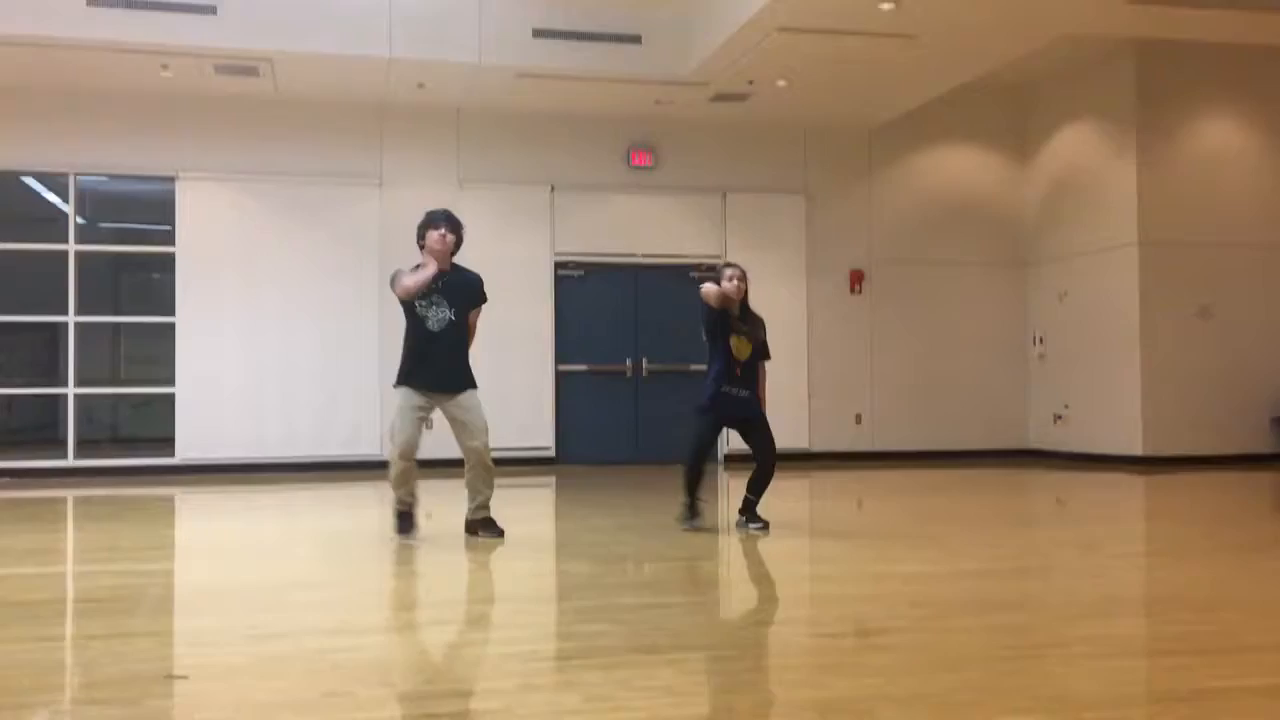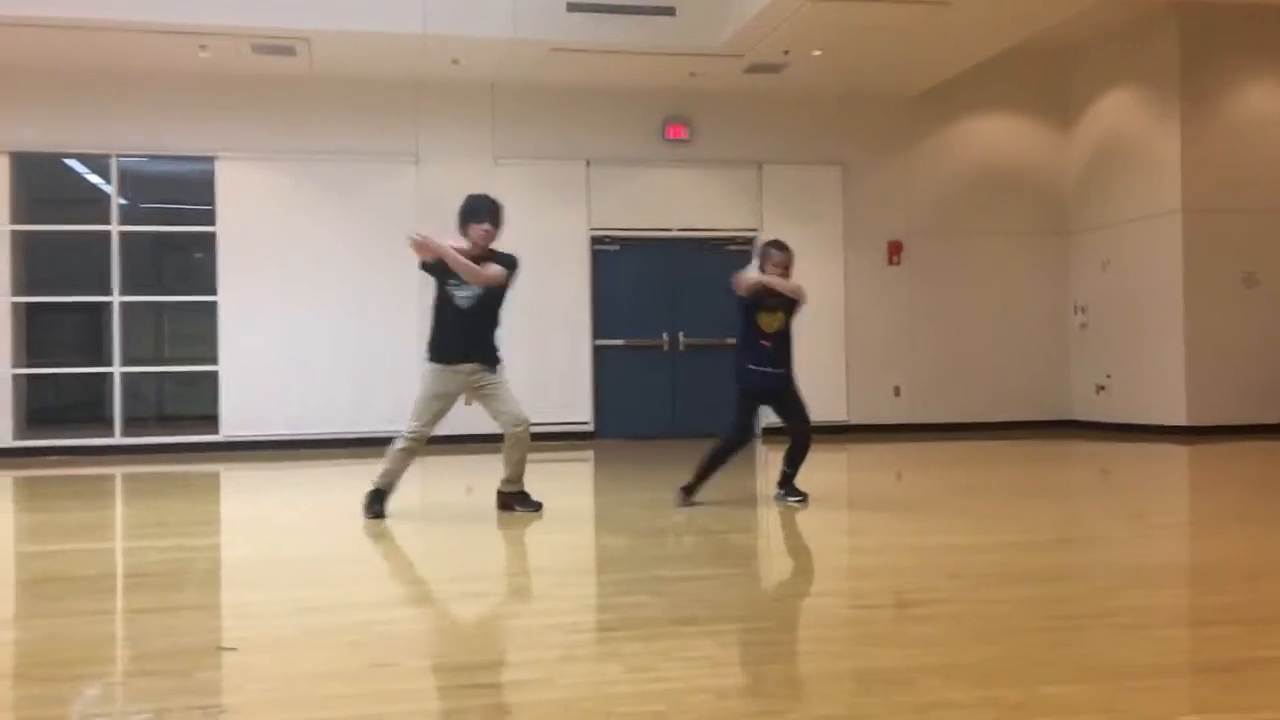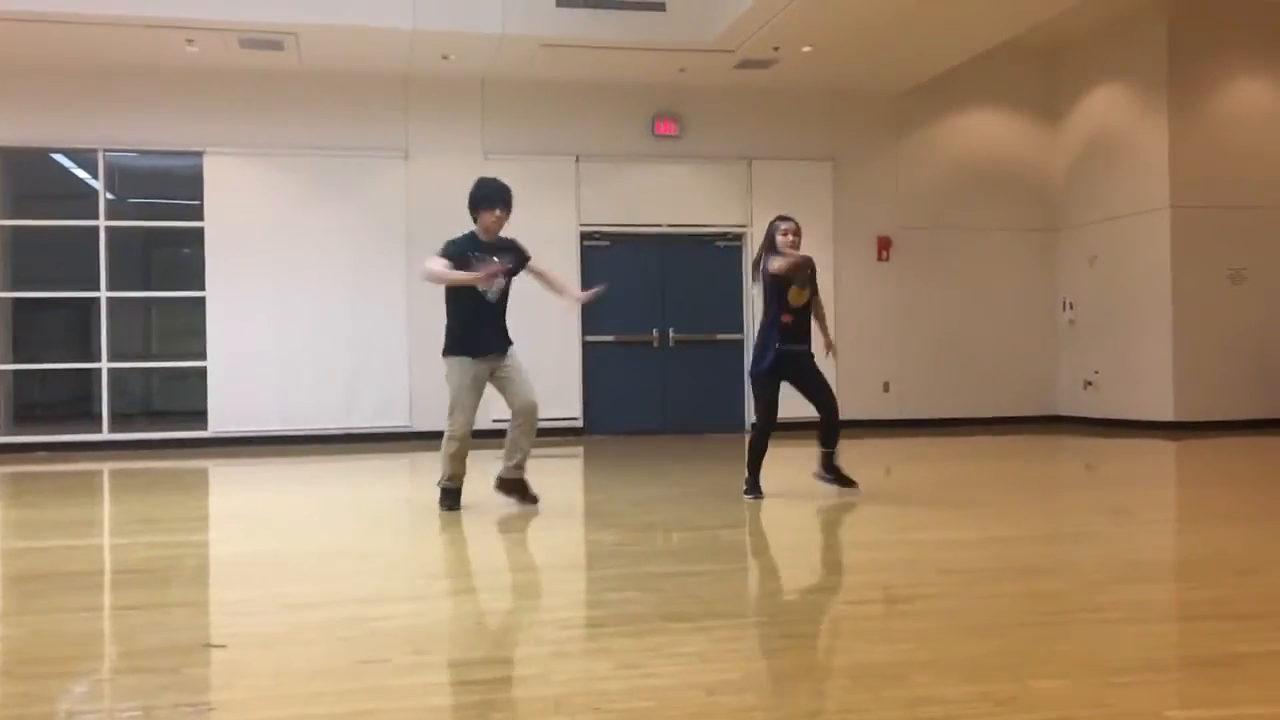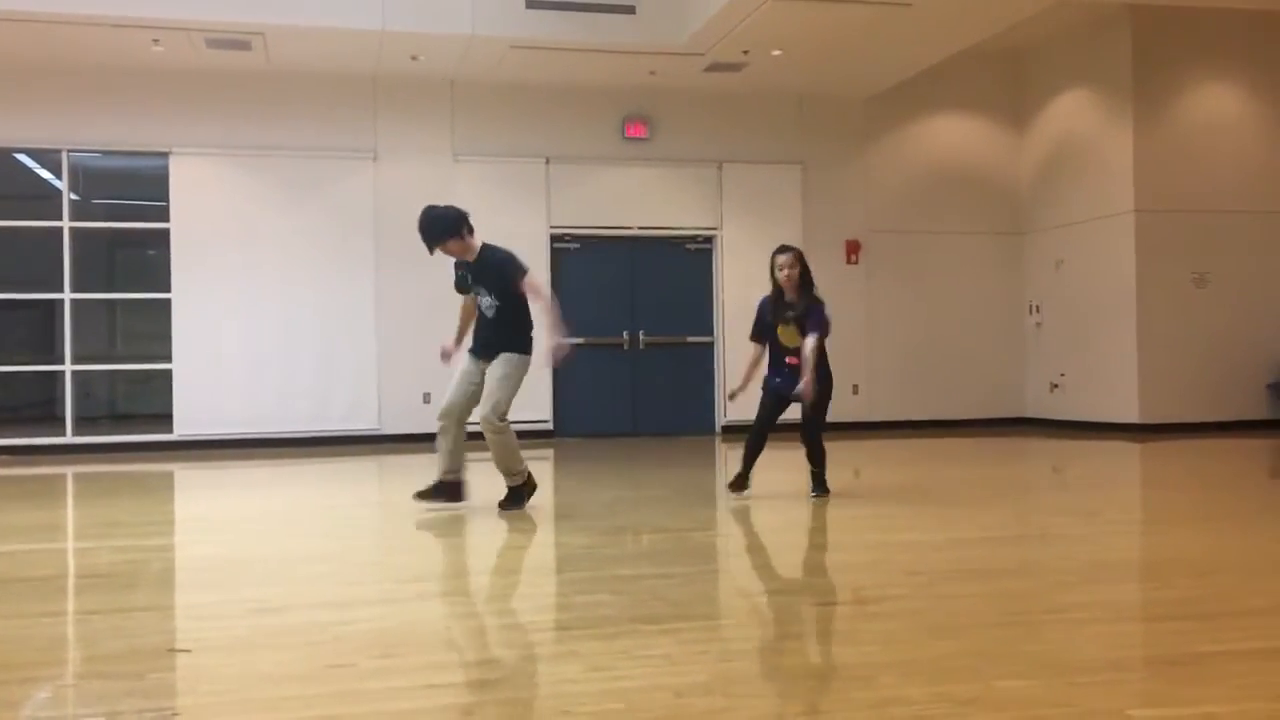
dt=0.7s
person 1, frame 1
left shoulder: (470, 281)
right shoulder: (408, 276)
right elbow: (406, 289)
left wrist: (453, 357)
right wrist: (430, 269)
left hip: (459, 383)
right hip: (414, 381)
left knee: (478, 449)
right knee: (402, 449)
left ankle: (479, 516)
right ankle: (405, 508)
person 1, frame 2
left shoulder: (504, 263)
right shoulder: (443, 258)
left elbow: (482, 278)
right elbow: (419, 244)
left wrist: (449, 252)
left hip: (484, 365)
right hip: (443, 364)
left knee: (518, 424)
right knee: (417, 430)
left ankle: (512, 490)
right ankle: (379, 490)
person 1, frame 3
left shoulder: (510, 248)
right shoulder: (460, 247)
left elbow: (537, 272)
right elbow: (433, 271)
left wrist: (571, 294)
right wrist: (474, 277)
left hip: (500, 347)
right hip: (463, 351)
left knee: (526, 406)
right knee: (461, 422)
left ankle: (511, 475)
right ankle: (450, 486)
person 1, frame 4
left shoulder: (496, 260)
right shoulder: (462, 267)
left elbow: (540, 293)
left wrist: (556, 332)
right wrist: (456, 340)
left hip: (512, 350)
right hip: (481, 353)
left knee: (490, 416)
right knee: (450, 411)
left ankle: (520, 482)
right ankle: (449, 481)
person 2, frame 1
left shoulder: (756, 322)
right shoulder: (716, 316)
left elbow: (760, 366)
right elbow: (707, 291)
left wrist: (761, 405)
right wrist: (723, 292)
left hip: (747, 403)
right hip: (716, 400)
left knee: (768, 458)
right knee: (698, 454)
left ankle: (747, 512)
right ankle: (691, 507)
person 2, frame 2
left shoulder: (789, 295)
right shoulder: (751, 292)
left elbow: (799, 293)
right elbow: (744, 284)
left wrist: (764, 278)
right wrist: (755, 275)
left hip: (780, 379)
right hip: (750, 377)
left knee: (802, 432)
right knee: (740, 435)
left ankle: (786, 485)
right ankle: (691, 486)
person 2, frame 3
left shoulder: (807, 266)
right shoulder: (772, 265)
right elbow: (776, 266)
left wrist: (824, 334)
right wrist: (791, 258)
left hip: (799, 354)
right hip: (769, 355)
left knee: (829, 407)
right knee: (765, 420)
left ankle: (828, 467)
right ankle: (752, 480)
person 2, frame 4
left shoulder: (812, 306)
right shoulder: (768, 305)
left elbow: (812, 343)
right elbow: (759, 347)
left wrist: (808, 379)
right wrist: (744, 383)
left hip: (815, 378)
right hip: (779, 379)
left knee: (811, 430)
right knee: (761, 426)
left ankle: (819, 480)
right ankle: (743, 475)
